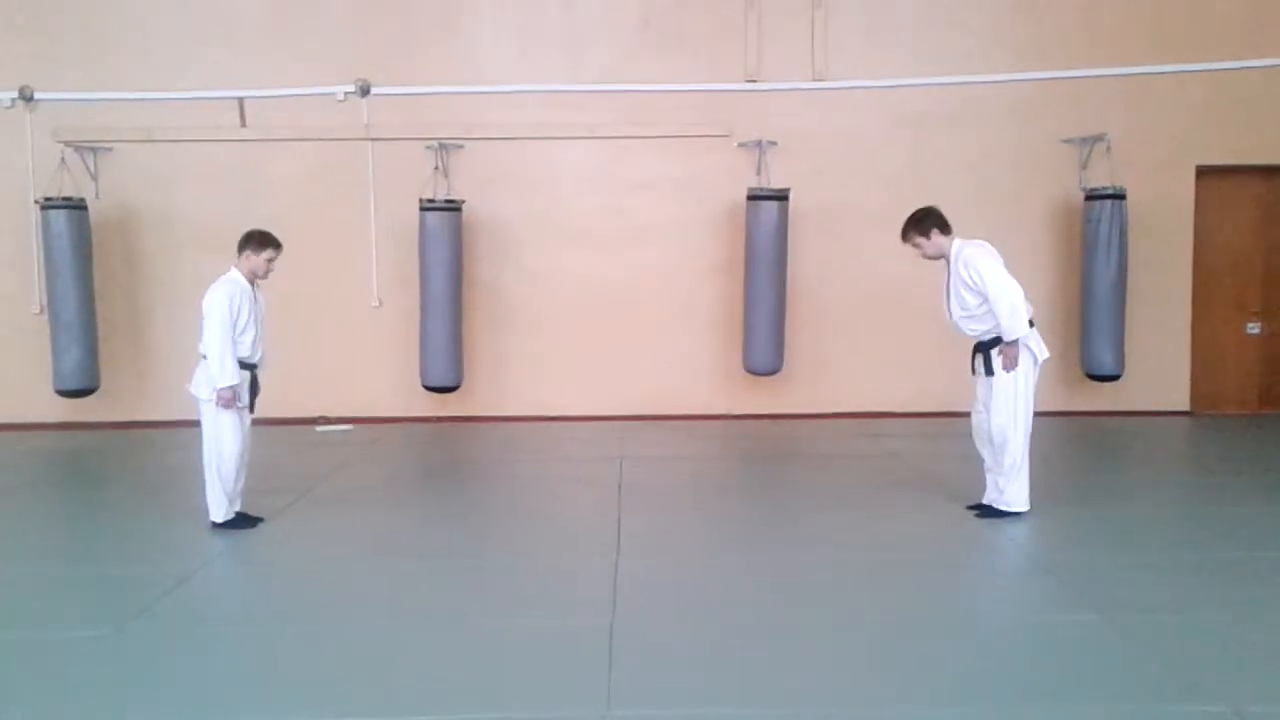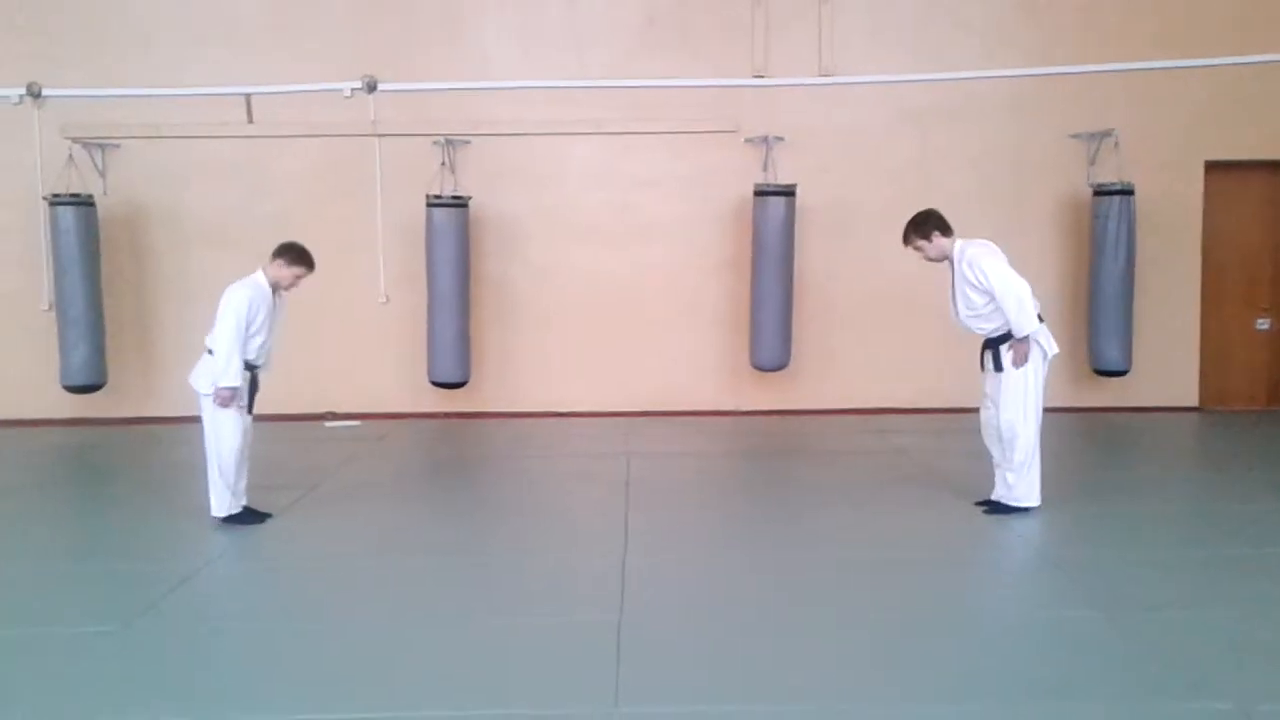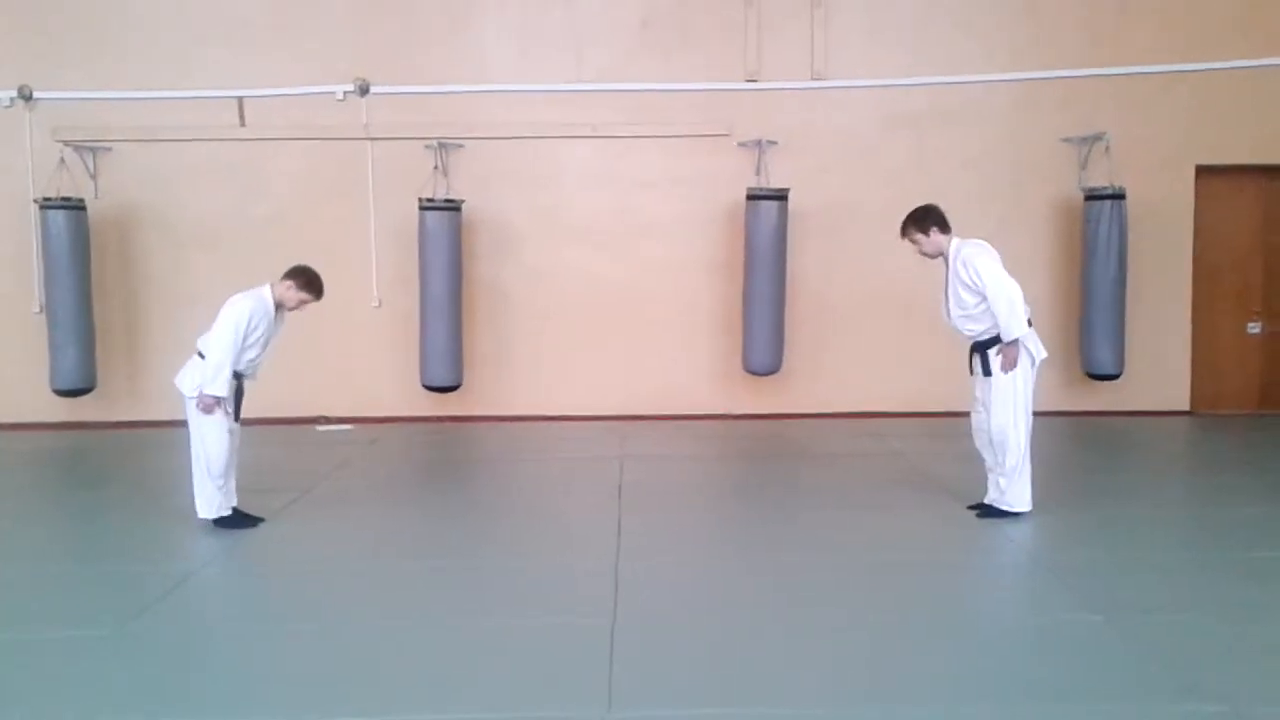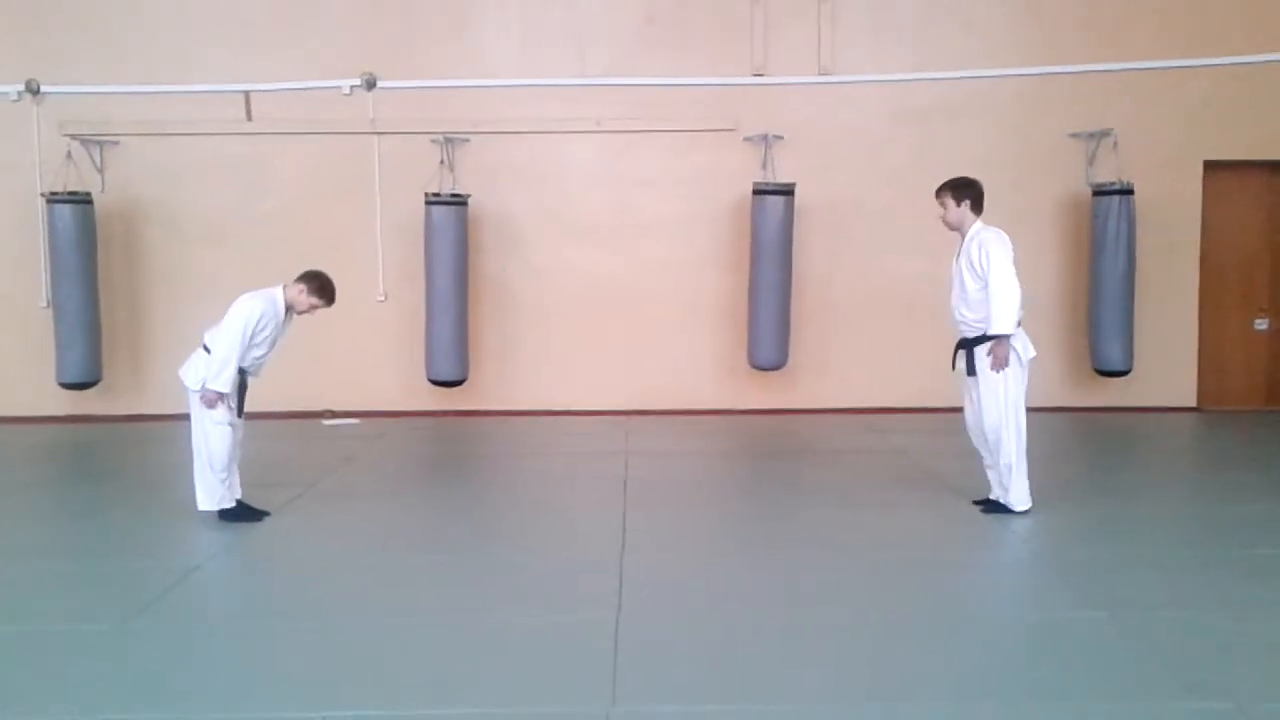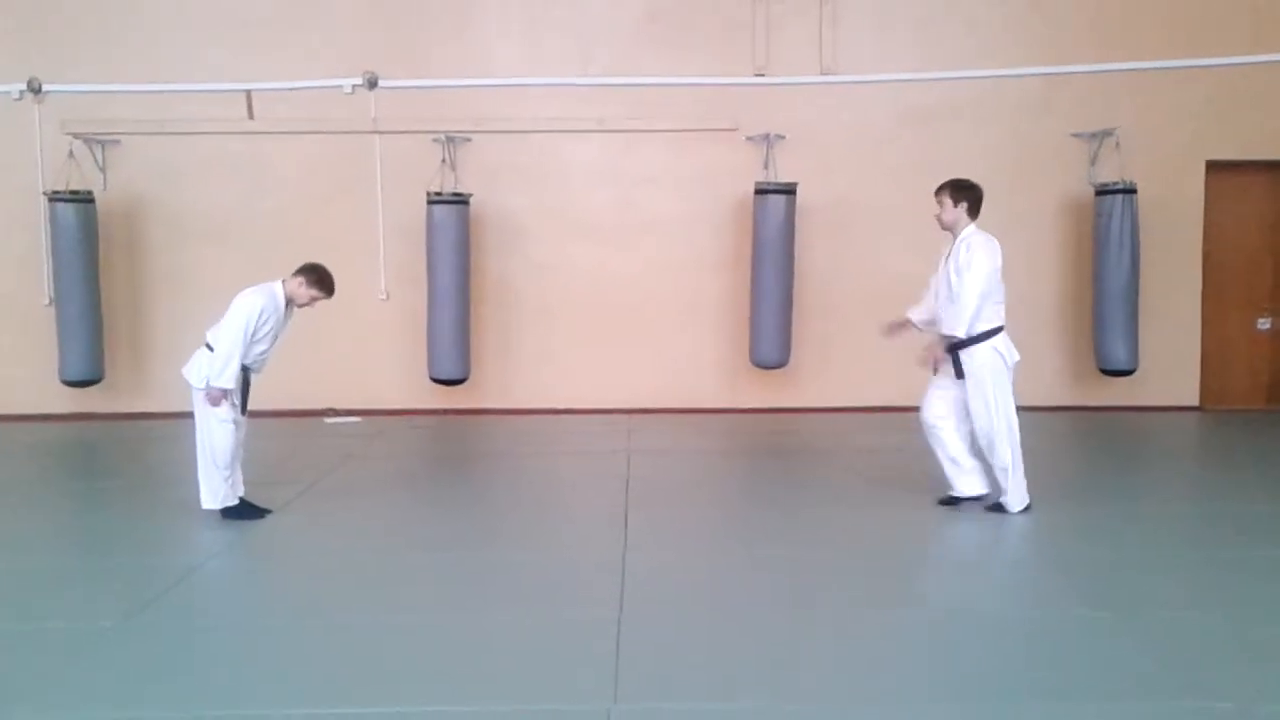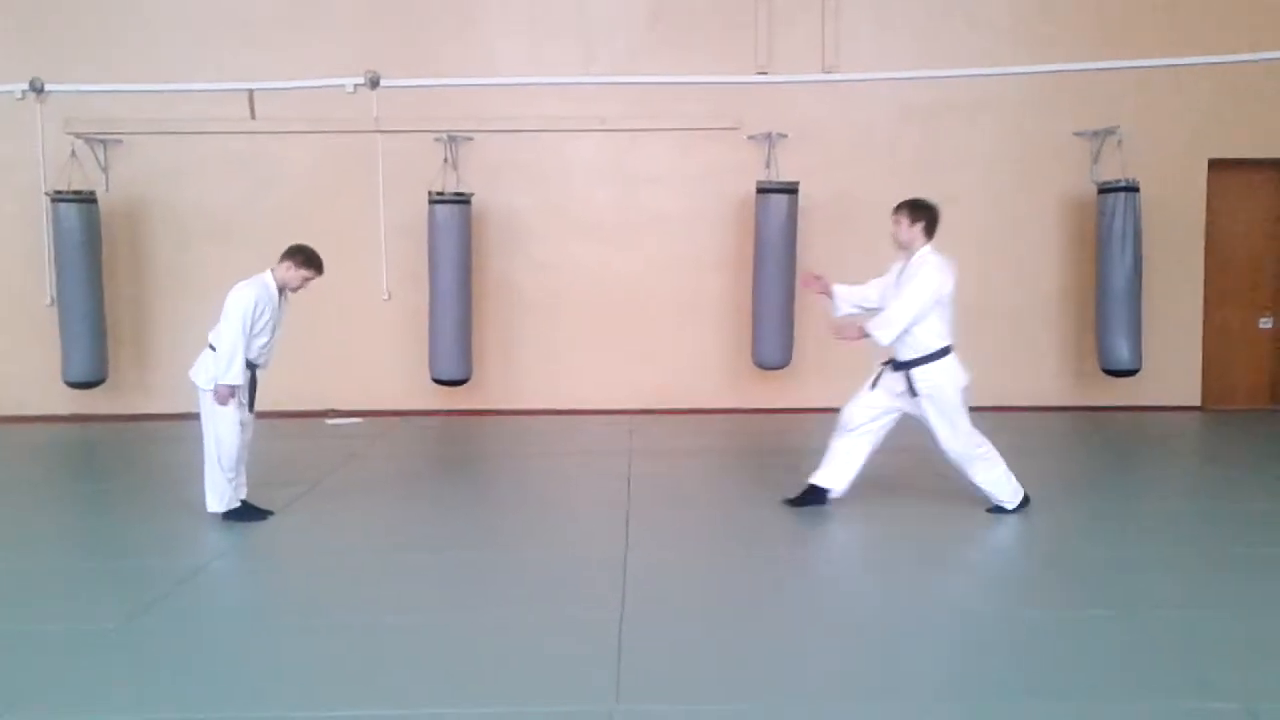
dt=0.3s
person 1, frame 1
left shoulder: (972, 256)
right shoulder: (955, 262)
left elbow: (1008, 295)
left wrist: (1012, 343)
right wrist: (997, 346)
left hip: (1012, 348)
right hip: (991, 351)
left knee: (1007, 425)
right knee: (985, 424)
left ankle: (1011, 500)
right ankle: (997, 495)
person 1, frame 2
left shoulder: (976, 255)
right shoulder: (960, 262)
left elbow: (1016, 292)
left wrist: (1022, 339)
right wrist: (1009, 343)
left hip: (1020, 345)
right hip: (1001, 347)
left knee: (1015, 422)
right knee: (994, 421)
left ankle: (1020, 496)
right ankle: (1006, 491)
person 1, frame 3
left shoulder: (972, 254)
right shoulder: (955, 260)
left elbow: (1007, 295)
left wrist: (1011, 343)
right wrist: (996, 347)
left hip: (1008, 349)
right hip: (988, 351)
left knee: (1006, 426)
right knee: (985, 425)
left ankle: (1013, 501)
right ankle: (998, 495)
person 1, frame 4
left shoulder: (990, 241)
right shoulder: (969, 245)
left elbow: (1005, 291)
left wrist: (1002, 340)
left hip: (996, 347)
right hip: (975, 348)
left knee: (1000, 424)
right knee: (979, 423)
left ankle: (1015, 499)
right ankle: (1002, 492)
person 1, frame 5
left shoulder: (981, 245)
right shoulder: (956, 247)
left elbow: (970, 299)
right elbow: (941, 295)
left wrist: (943, 339)
right wrist: (910, 320)
left hip: (982, 351)
right hip: (958, 353)
left knee: (993, 427)
right knee: (936, 415)
left ankle: (1016, 499)
right ankle: (970, 486)
person 1, frame 6
left shoulder: (936, 267)
right shoulder: (903, 267)
left elbow: (906, 309)
right elbow: (874, 294)
left wrist: (864, 331)
right wrist: (830, 290)
left hip: (933, 372)
right hip: (901, 371)
left knee: (959, 440)
right knee: (856, 417)
left ankle: (1011, 497)
right ankle: (823, 487)
person 2, frame 1
left shoulder: (254, 292)
right shoulder: (224, 292)
right elbow: (218, 342)
left wrist: (252, 378)
right wrist: (225, 384)
left hip: (241, 379)
right hip: (221, 382)
left knee: (238, 447)
right knee: (224, 449)
left ankle: (231, 508)
right ankle: (221, 514)
person 2, frame 2
left shoulder: (274, 296)
right shoulder: (244, 293)
right elbow: (227, 342)
left wrist: (252, 378)
right wrist: (226, 384)
left hip: (242, 377)
right hip: (220, 378)
left knee: (240, 442)
right knee: (226, 444)
left ankle: (237, 503)
right ankle: (227, 509)
person 2, frame 3
left shoulder: (276, 312)
right shoulder: (247, 306)
right elbow: (222, 350)
left wrist: (233, 387)
right wrist: (211, 391)
left hip: (227, 382)
right hip: (205, 381)
left knee: (227, 444)
right knee: (214, 446)
left ankle: (227, 505)
right ankle: (218, 511)
person 2, frame 4
left shoulder: (285, 311)
right shoulder: (258, 305)
right elbow: (228, 346)
left wrist: (225, 386)
right wrist: (214, 387)
left hip: (231, 375)
right hip: (209, 374)
left knee: (231, 439)
right knee: (217, 440)
left ankle: (231, 498)
right ankle: (222, 504)
person 2, frame 5
left shoulder: (285, 306)
right shoulder: (258, 300)
right elbow: (231, 343)
left wrist: (231, 382)
right wrist: (219, 384)
left hip: (234, 373)
right hip: (214, 372)
left knee: (234, 436)
right knee: (220, 437)
left ankle: (234, 497)
right ankle: (225, 502)
person 2, frame 6
left shoulder: (279, 296)
right shoulder: (250, 293)
right elbow: (231, 340)
right wrist: (225, 382)
left hip: (241, 374)
right hip: (219, 374)
left knee: (239, 438)
right knee: (226, 439)
left ankle: (236, 498)
right ankle: (226, 504)
